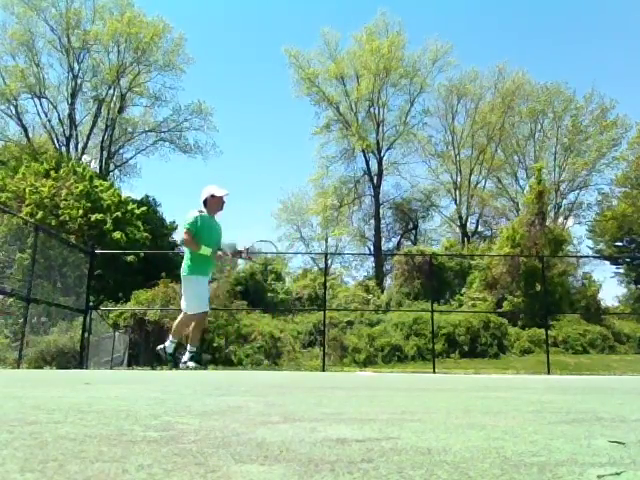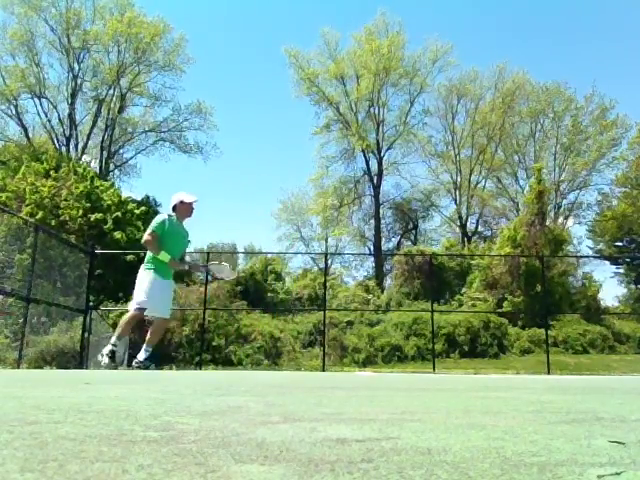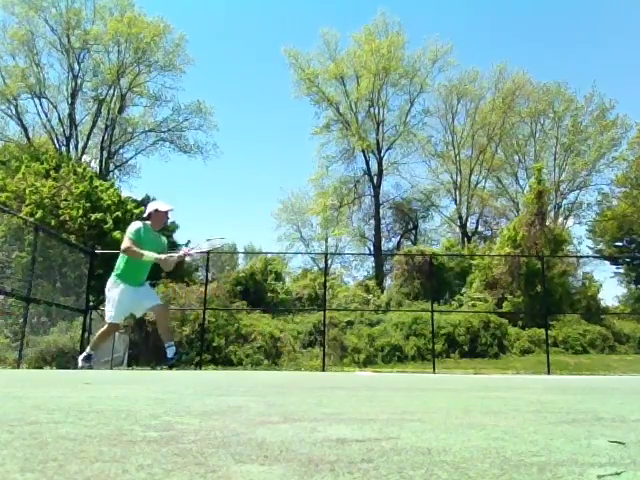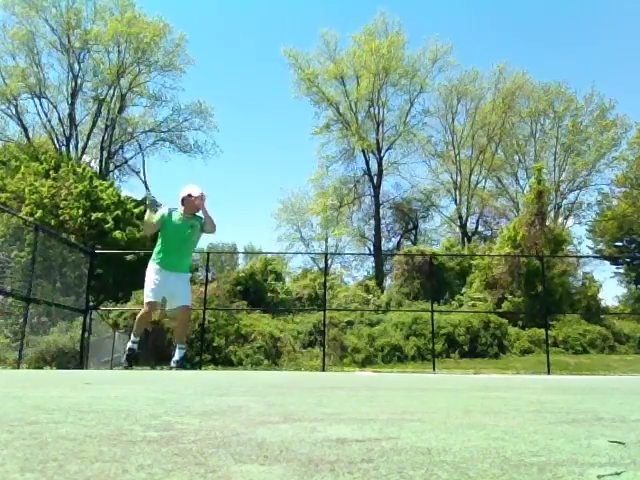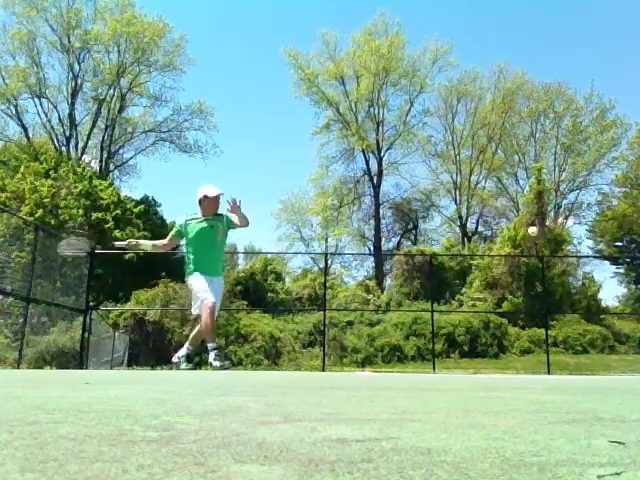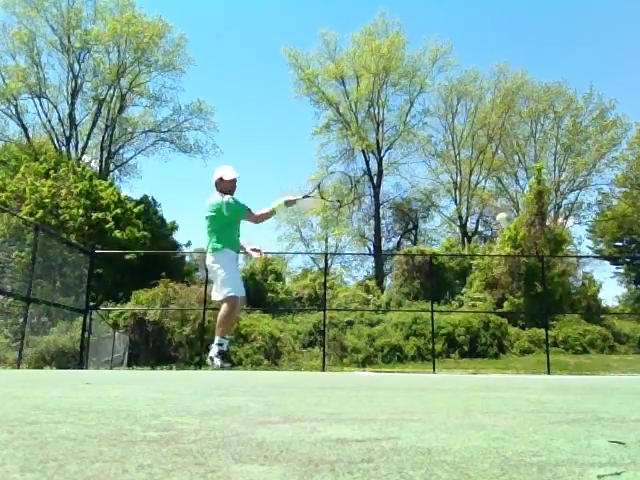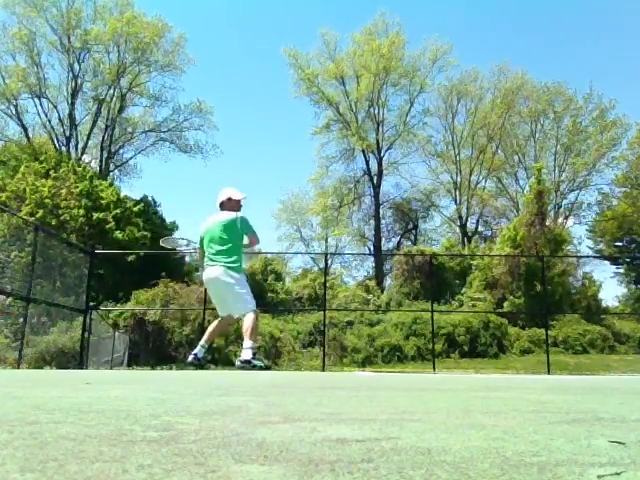
dt=0.4s
person 1, frame 1
left shoulder: (216, 226)
right shoulder: (196, 216)
left elbow: (214, 252)
right elbow: (185, 239)
left wrist: (233, 254)
right wrist: (210, 252)
left hip: (203, 275)
right hip: (194, 273)
left knee: (189, 315)
right knee: (200, 316)
left ankle: (168, 348)
right ankle: (189, 356)
person 1, frame 2
left shoulder: (184, 233)
right shoulder: (163, 219)
right elbow: (147, 240)
left wrist: (190, 265)
right wrist: (168, 259)
left hip: (167, 280)
right hip: (150, 273)
left knee: (162, 321)
right knee: (137, 312)
left ankle: (141, 358)
right ankle: (110, 349)
person 1, frame 3
left shoulder: (161, 240)
right shoulder: (137, 227)
left elbow: (166, 267)
right elbow: (126, 248)
left wrist: (178, 257)
right wrist: (155, 257)
left hip: (140, 285)
right hip: (121, 284)
left knee: (162, 310)
right knee: (112, 326)
left ankle: (171, 355)
right ankle: (86, 355)
person 1, frame 4
left shoulder: (200, 221)
right shoulder: (167, 213)
left elbow: (212, 229)
right elbow: (147, 231)
left wrist: (202, 208)
right wrist: (149, 212)
left hip: (182, 274)
right hip: (159, 269)
left knee: (183, 313)
right knee: (149, 308)
left ankle: (178, 357)
right ankle: (132, 345)
person 1, frame 5
left shoulder: (224, 220)
right shoulder: (186, 223)
left elbow: (244, 223)
right elbow: (165, 245)
left wrist: (238, 212)
right wrist: (139, 244)
left hip: (217, 279)
right hip: (197, 275)
left knee: (205, 322)
right knee: (209, 305)
left ankle: (182, 354)
right ankle: (213, 352)
person 1, frame 6
left shoulder: (221, 202)
right shoulder: (225, 201)
right elbow: (256, 218)
left wrist: (245, 249)
right wrist: (280, 203)
left hip: (227, 257)
right hip: (221, 256)
left knee: (238, 302)
right knee: (231, 300)
left ankle: (220, 347)
right ankle: (217, 349)
person 1, frame 7
left shoulder: (206, 224)
right shoulder: (238, 218)
left elbow: (202, 256)
right elbow: (255, 241)
left hip: (209, 275)
right hip: (228, 273)
left knee: (226, 317)
right knee: (250, 312)
left ankle: (197, 353)
right ankle: (247, 355)
